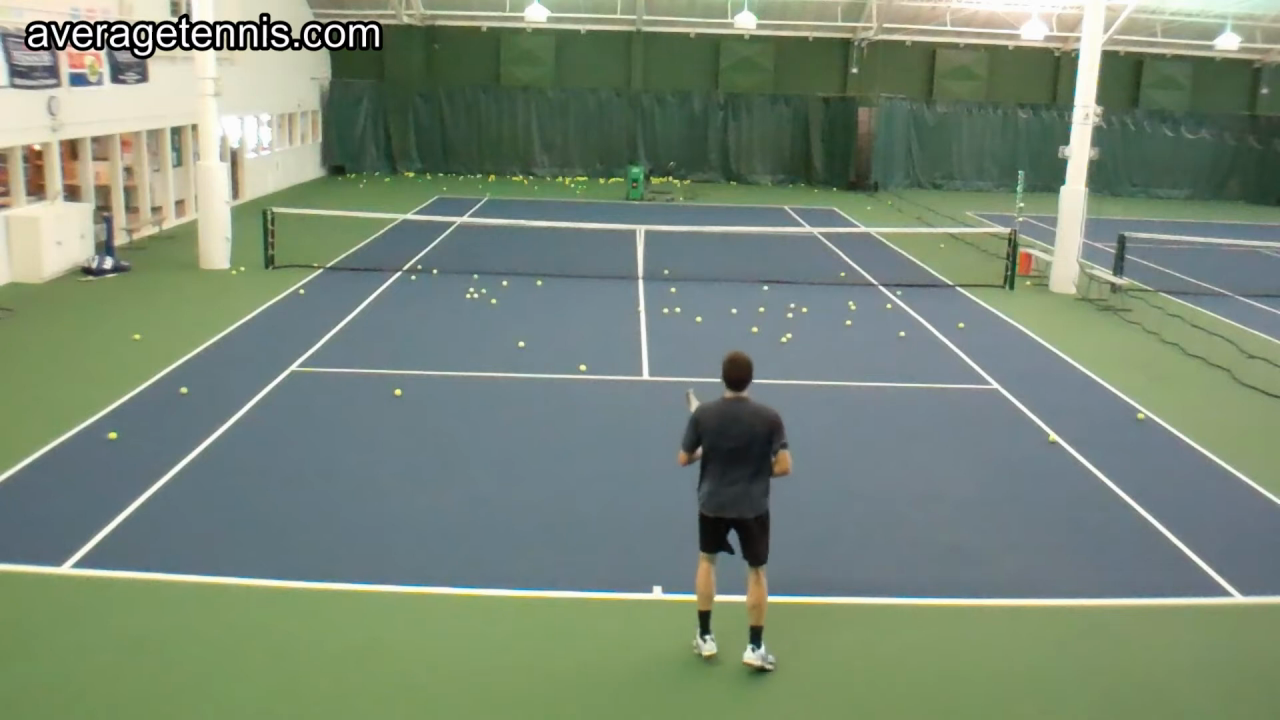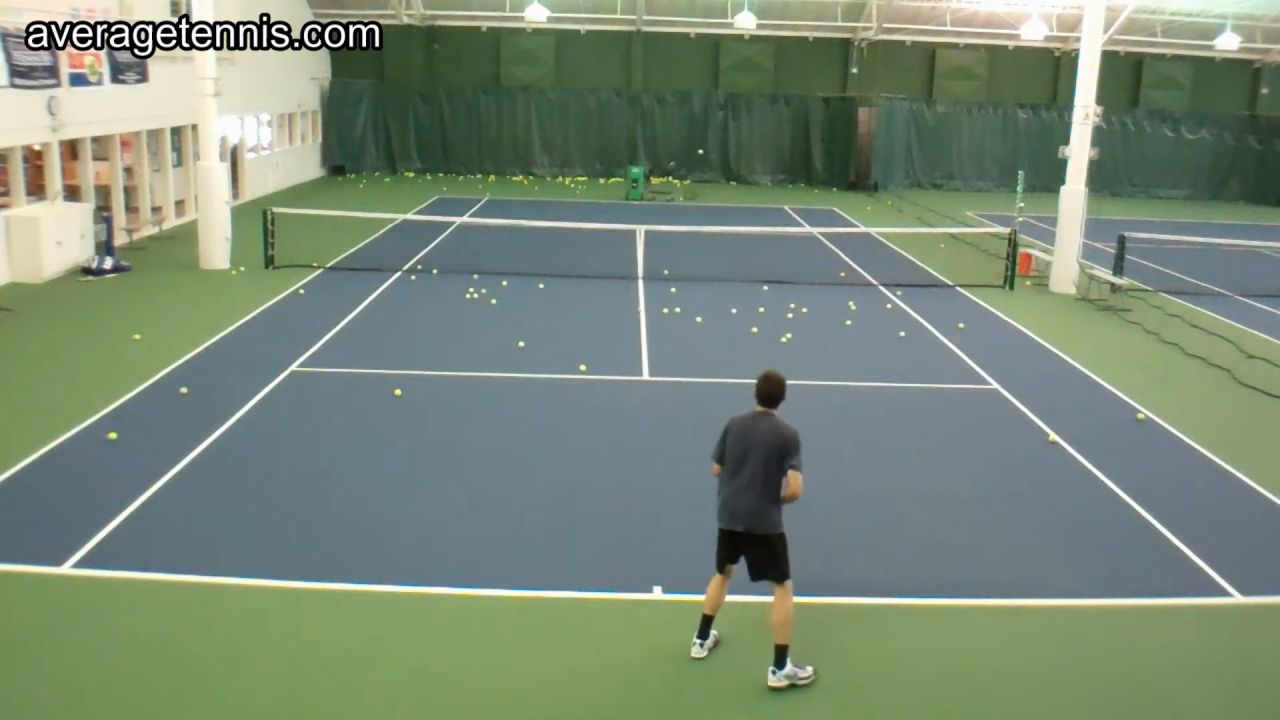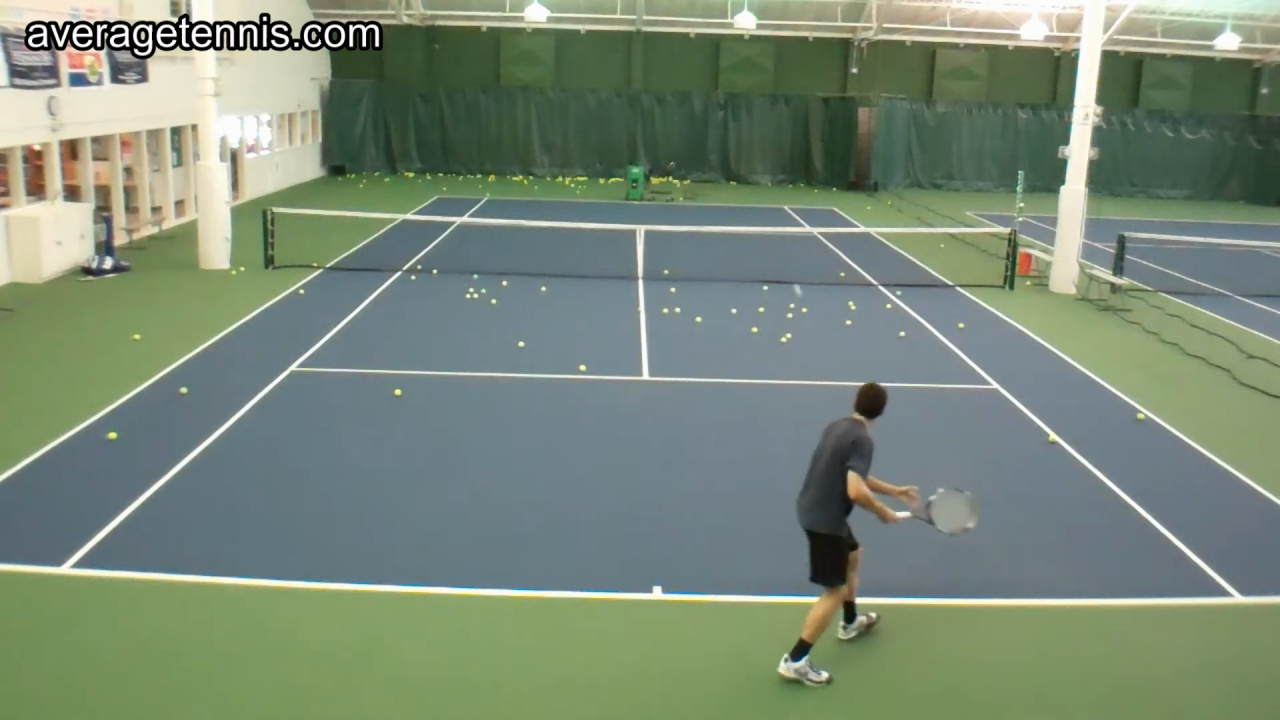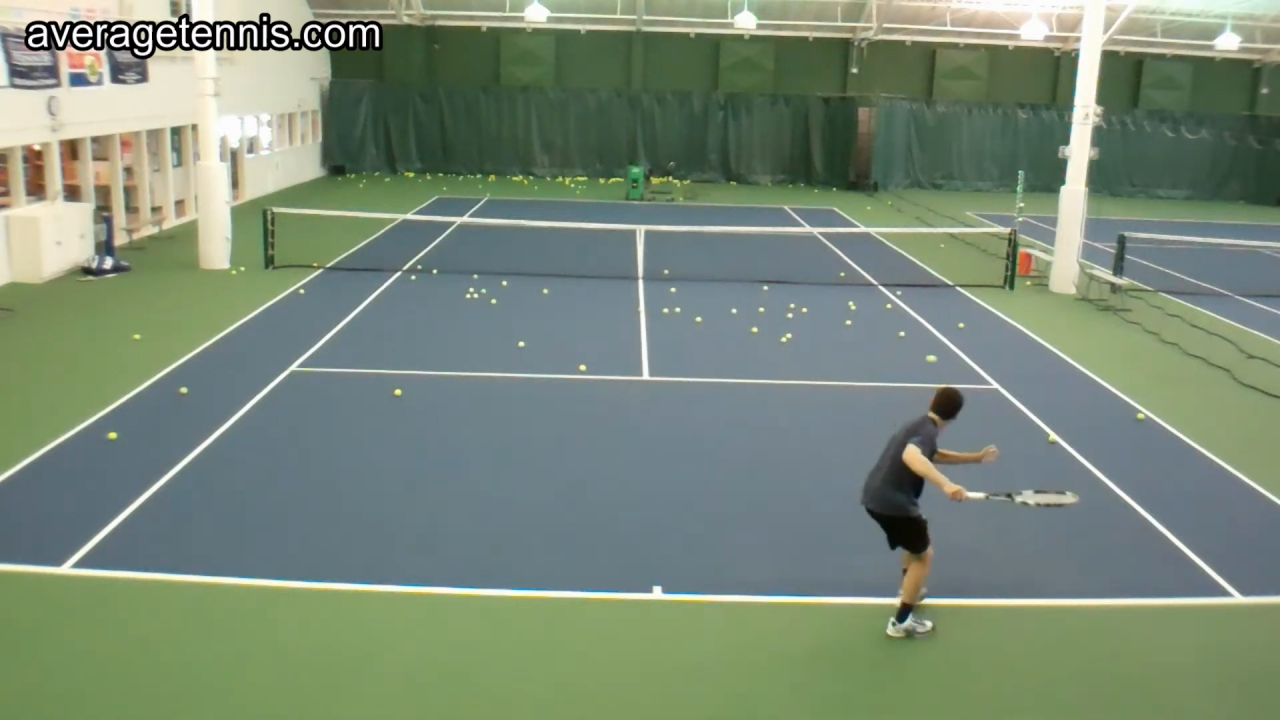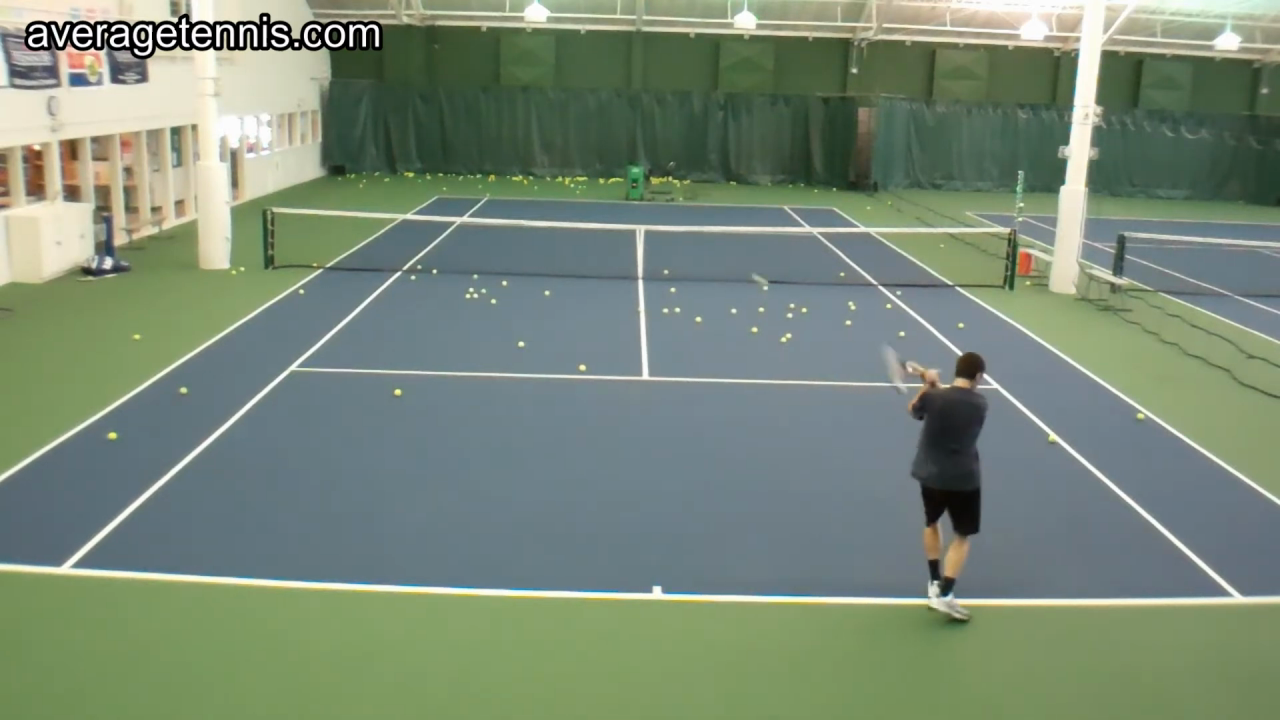
dt=0.5s
person 1, frame 1
left shoulder: (703, 413)
right shoulder: (769, 417)
left elbow: (684, 459)
right elbow: (783, 467)
left hip: (713, 502)
right hip: (753, 506)
left knee: (706, 561)
right knee: (756, 571)
left ankle: (705, 637)
right ankle: (755, 648)
person 1, frame 2
left shoulder: (734, 424)
right shoulder: (787, 435)
left elbow: (716, 470)
right elbow: (793, 490)
right wrist: (775, 498)
left hip: (729, 516)
right hip: (763, 523)
left knee: (723, 574)
right knee: (783, 589)
left ankle: (702, 639)
right ankle: (780, 668)
person 1, frame 3
left shoulder: (837, 426)
right shoulder: (862, 440)
right elbow: (856, 490)
left wrist: (896, 491)
right wrist: (883, 512)
left hip: (812, 510)
right hip: (826, 519)
left knee: (853, 556)
right knee: (836, 590)
left ankle: (850, 622)
right ankle: (795, 661)
person 1, frame 4
left shoulder: (920, 424)
right shoulder: (926, 430)
left elbow: (932, 454)
right elbow: (910, 456)
left wrist: (975, 458)
right wrist: (946, 484)
left hip: (875, 496)
right hip: (893, 503)
left knee: (918, 537)
right knee: (923, 557)
left ankle: (908, 589)
right ankle: (901, 621)
person 1, frame 5
left shoulder: (933, 398)
right shoulder: (979, 403)
left elbow: (914, 411)
left wrist: (928, 385)
right wrist: (935, 385)
left hip: (931, 476)
right hip: (965, 479)
left knee: (931, 524)
right knee: (962, 538)
left ankle: (936, 582)
right ankle: (944, 594)
